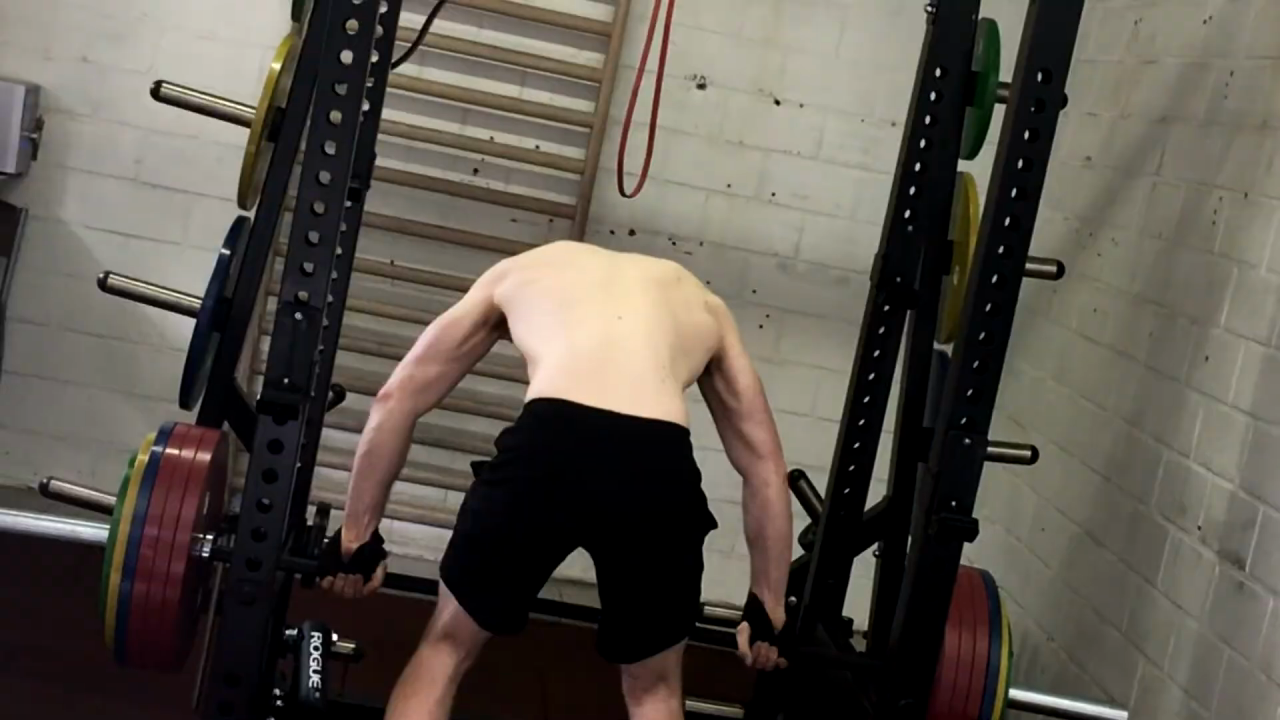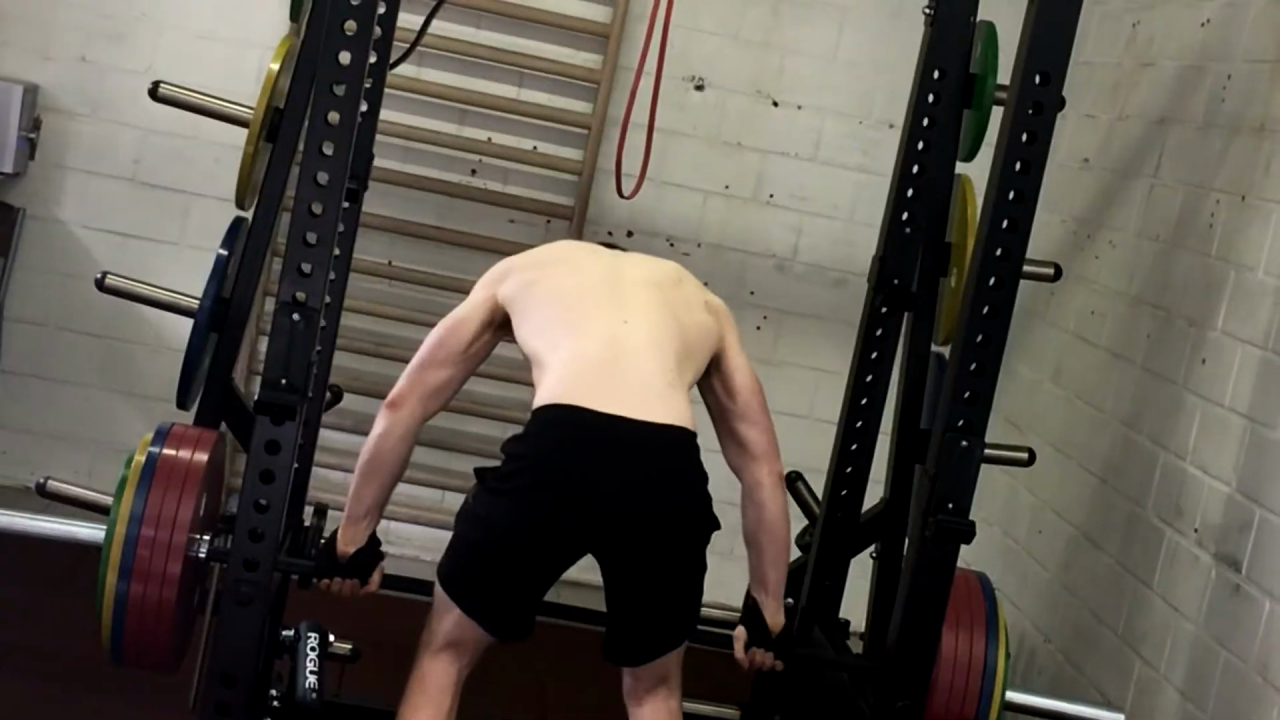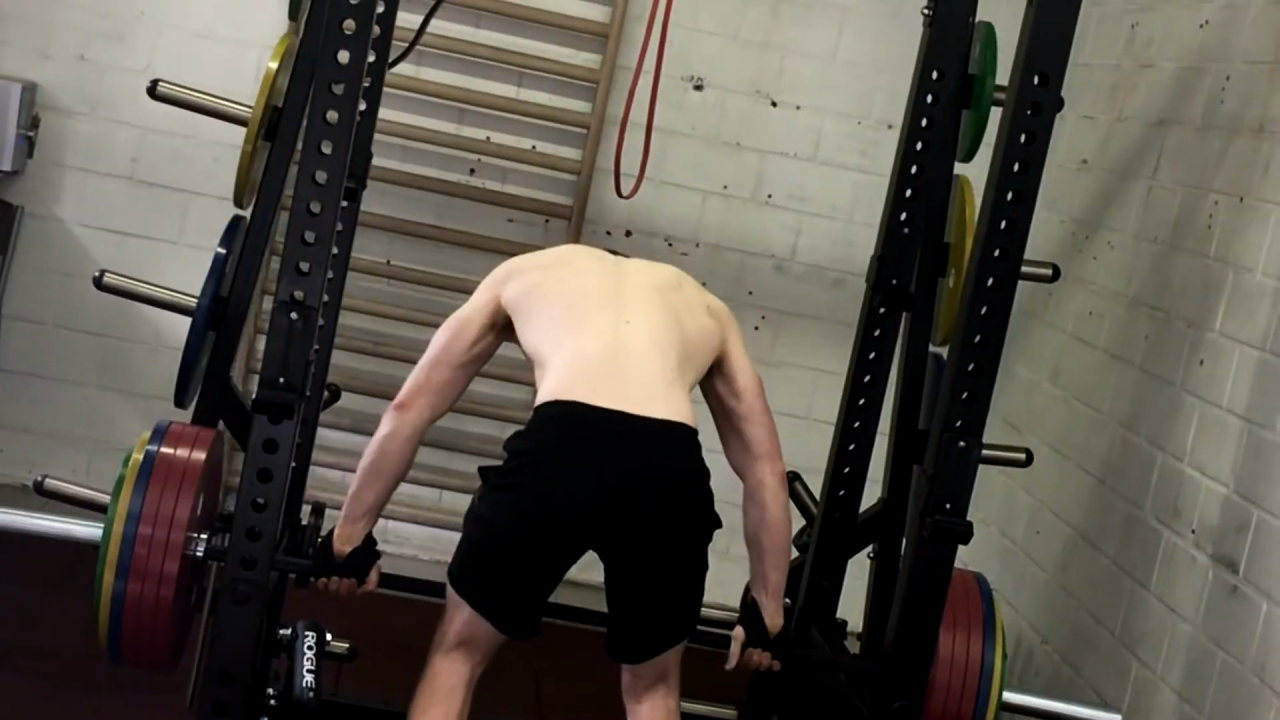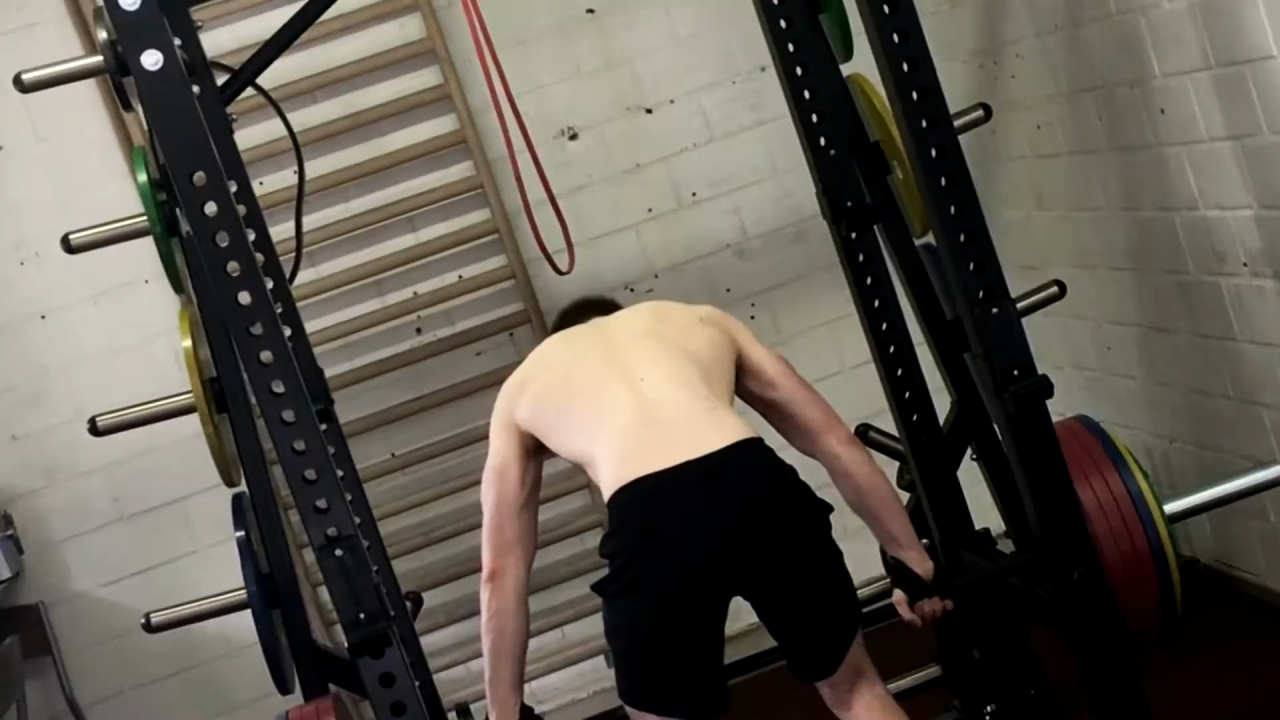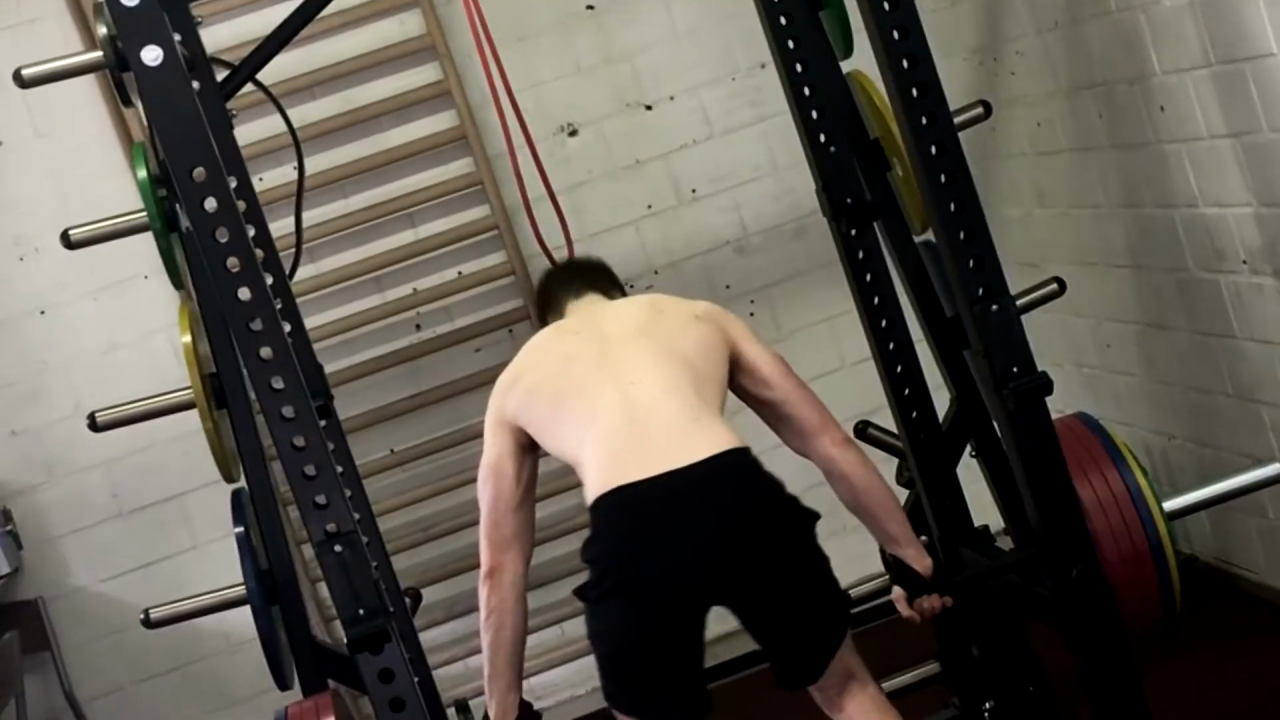
dt=0.2s
person 1, frame 1
left shoulder: (518, 272)
right shoulder: (702, 302)
left elbow: (396, 399)
right elbow: (763, 459)
left wrist: (358, 536)
right wrist: (768, 605)
left hip: (544, 444)
right hip: (647, 471)
left knee: (448, 643)
person 1, frame 2
left shoulder: (525, 268)
right shoulder: (703, 303)
left elbow: (405, 404)
right elbow: (761, 465)
left wrist: (354, 537)
right wrist: (768, 611)
left hip: (558, 453)
right hip: (668, 479)
left knee: (446, 651)
person 1, frame 3
left shoulder: (526, 272)
right shoulder: (705, 306)
left elbow: (410, 409)
right elbow: (764, 467)
left wrist: (350, 537)
right wrist: (767, 614)
left hip: (558, 454)
right hip: (669, 477)
left knee: (459, 653)
person 1, frame 4
left shoulder: (524, 384)
right shoulder: (701, 320)
left elbow: (502, 571)
right elbow: (835, 442)
right wrist: (913, 561)
left hip: (653, 530)
right hip: (762, 494)
person 1, frame 5
left shoulder: (517, 378)
right shoulder: (699, 315)
left elbow: (500, 565)
right elbow: (829, 443)
right wrist: (912, 556)
left hip: (632, 542)
right hip: (744, 501)
